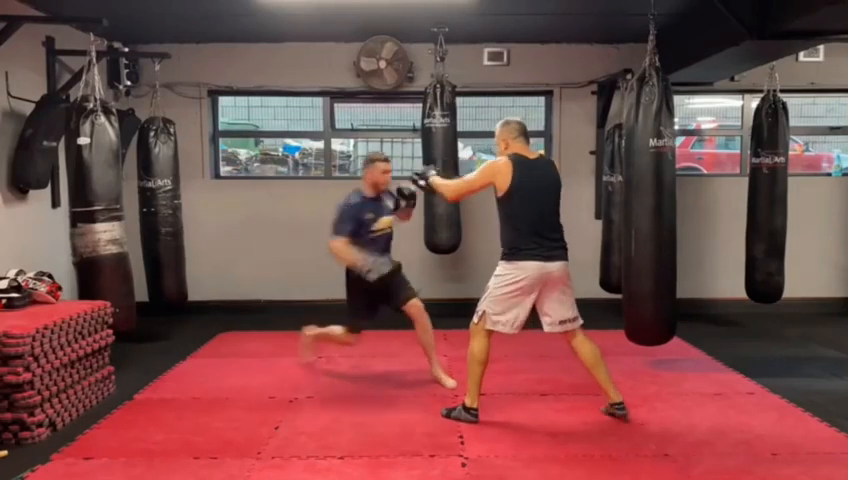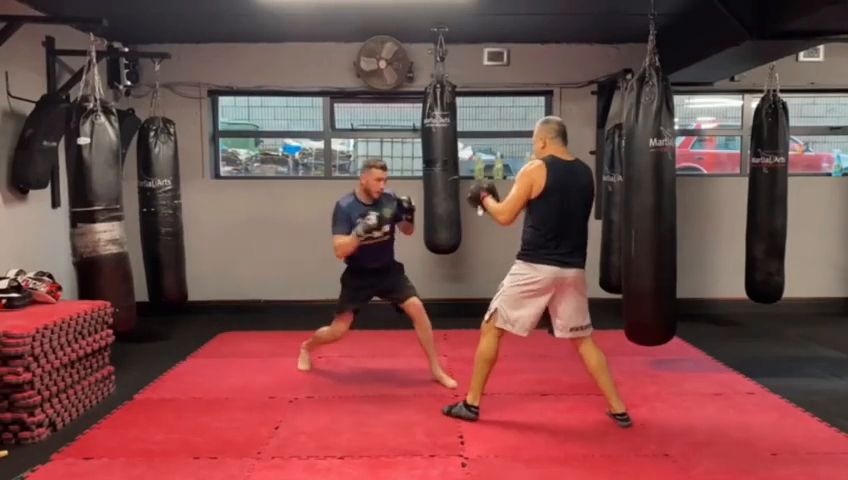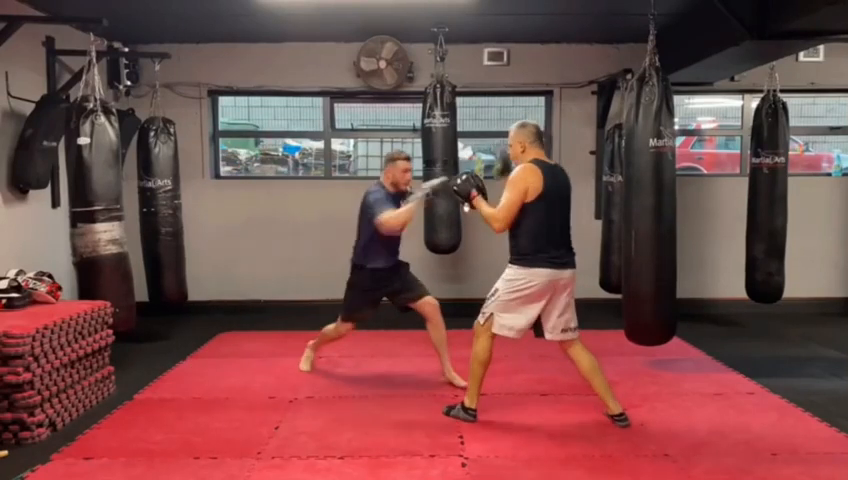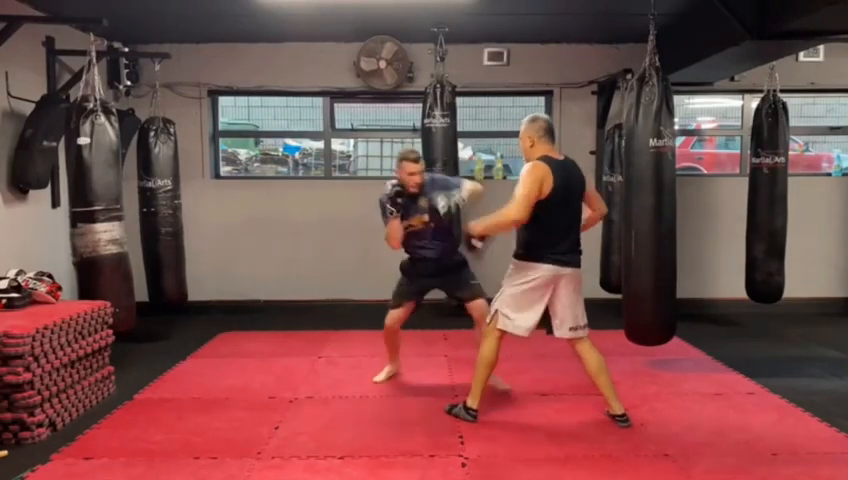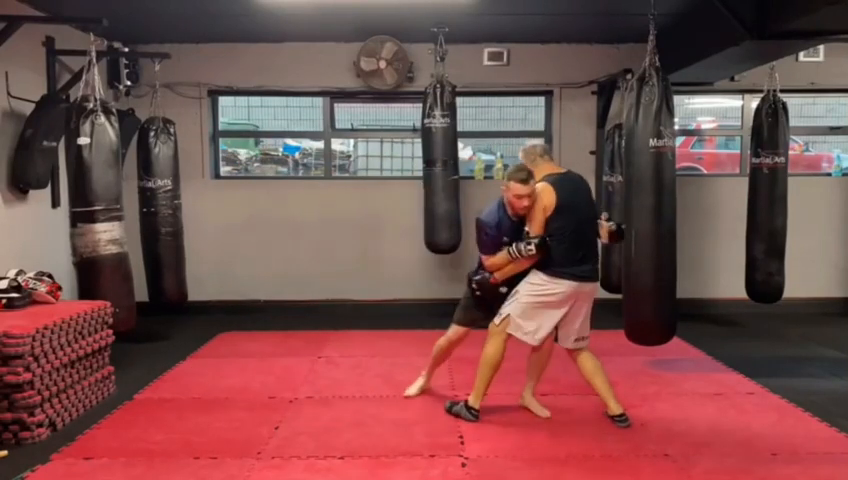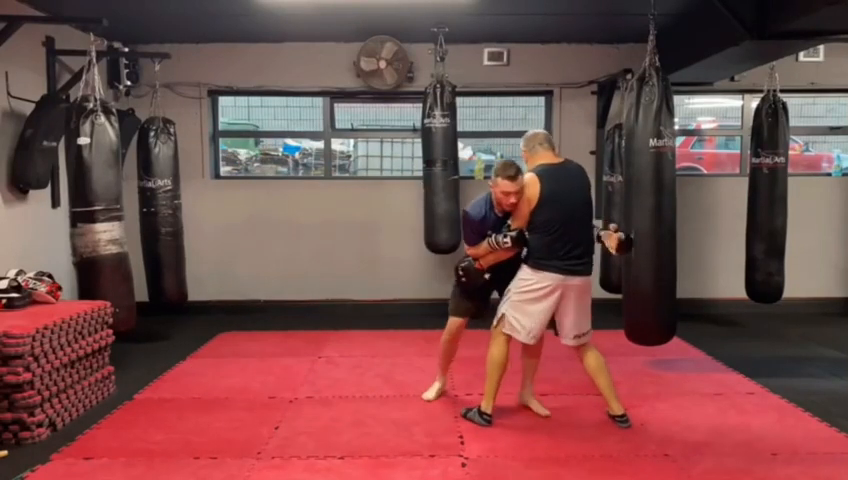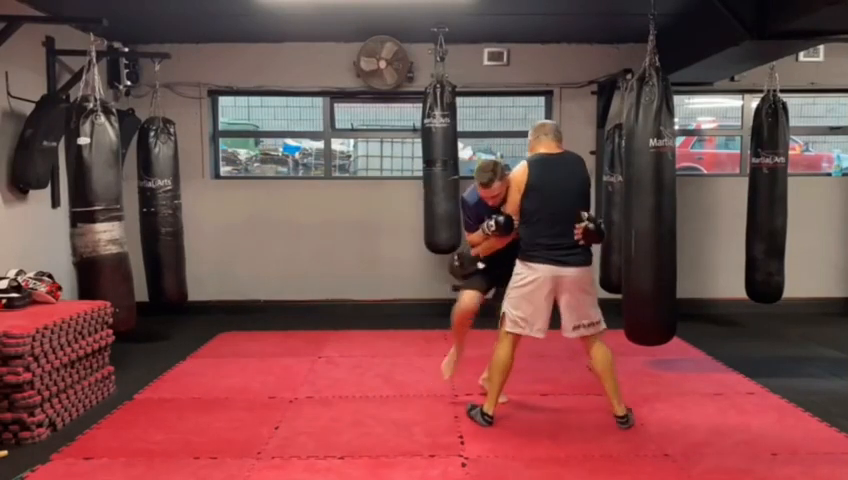
dt=0.4s
person 1, frame 1
left shoulder: (500, 167)
right shoulder: (550, 167)
left elbow: (452, 192)
left wrist: (430, 178)
left hip: (519, 265)
right hip: (556, 262)
left knee: (481, 330)
right knee: (575, 333)
left ankle: (470, 406)
right ankle: (615, 400)
person 1, frame 2
left shoulder: (535, 169)
right shoulder: (586, 173)
left elbow: (504, 216)
left wrist: (484, 197)
left hip: (534, 267)
right hip: (572, 269)
left knee: (491, 329)
right knee: (583, 340)
left ankle: (471, 403)
right ankle: (618, 409)
person 1, frame 3
left shoulder: (525, 173)
right shoulder: (558, 173)
left elbow: (500, 222)
left wrist: (473, 196)
left hip: (529, 271)
right hip: (562, 271)
left knee: (484, 331)
right knee: (571, 343)
left ankle: (469, 405)
right ankle: (616, 410)
person 1, frame 4
left shoulder: (535, 169)
right shoulder: (574, 169)
left elbow: (516, 215)
right elbow: (599, 210)
left wrist: (478, 227)
left hip: (535, 266)
right hip: (568, 268)
left knee: (493, 331)
right knee: (580, 340)
left ankle: (471, 405)
right ankle: (617, 410)
person 1, frame 5
left shoulder: (542, 191)
right shoulder: (580, 182)
left elbow: (532, 252)
left wrist: (494, 278)
left hip: (552, 280)
right hip: (586, 280)
left knee: (498, 331)
right knee: (578, 348)
left ankle: (473, 405)
right ankle: (616, 410)
person 1, frame 6
left shoulder: (532, 181)
right shoulder: (580, 173)
left hip: (540, 273)
right hip: (579, 274)
left knee: (501, 334)
right knee: (583, 344)
left ankle: (485, 410)
right ankle: (618, 411)
person 1, frame 7
left shoulder: (524, 171)
right shoulder: (579, 165)
left wrist: (476, 252)
left hip: (534, 265)
right hip: (577, 267)
left knee: (508, 336)
right knee: (591, 334)
left ankle: (487, 410)
right ankle: (620, 411)
person 2, frame 1
left shoulder: (384, 196)
right shoulder: (352, 205)
left elbow: (404, 217)
right elbow: (336, 247)
left wrist: (407, 202)
right wrist: (367, 265)
left hip: (385, 269)
right hip: (362, 275)
left knee: (417, 311)
right knee: (350, 336)
left ankle: (436, 369)
right ankle: (314, 334)
person 2, frame 2
left shoulder: (389, 199)
right shoulder: (344, 207)
left elbow: (408, 232)
right elbow: (341, 250)
left wrist: (408, 217)
right wrist: (361, 230)
left hip: (387, 270)
right hip: (358, 275)
left knee: (417, 309)
right knee: (337, 331)
left ankle: (436, 370)
right ankle: (307, 347)
person 2, frame 3
left shoulder: (398, 194)
right shoulder: (375, 196)
right elbow: (388, 225)
left wrist: (418, 201)
right wrist: (417, 198)
left hip: (395, 270)
right hip: (367, 274)
left knee: (432, 309)
right knee: (343, 329)
left ankle: (448, 371)
right ankle: (312, 347)
person 2, frame 4
left shoulder: (437, 182)
right shoulder: (390, 199)
left elbow: (475, 188)
right elbow: (394, 243)
left wrist: (456, 196)
right wrist: (392, 209)
left hip: (451, 264)
right hip: (418, 267)
left knee: (482, 314)
right knee: (392, 322)
right ankle: (393, 364)
person 2, frame 5
right shoulder: (489, 220)
right elbow: (489, 263)
right wrist: (517, 250)
left hip: (524, 281)
right knee: (454, 336)
left ankle: (527, 395)
right ankle: (426, 377)
person 2, frame 6
right shoulder: (475, 212)
right elbow: (472, 251)
right wrist: (496, 243)
left hip: (512, 269)
right hip: (478, 269)
right knee: (454, 327)
left ankle: (527, 392)
right ankle: (440, 381)
person 2, frame 7
right shoulder: (470, 199)
right elbow: (472, 240)
right wrist: (487, 229)
left hip: (517, 259)
right hip: (485, 259)
right knee: (467, 303)
left ankle: (488, 377)
right ankle: (457, 347)
